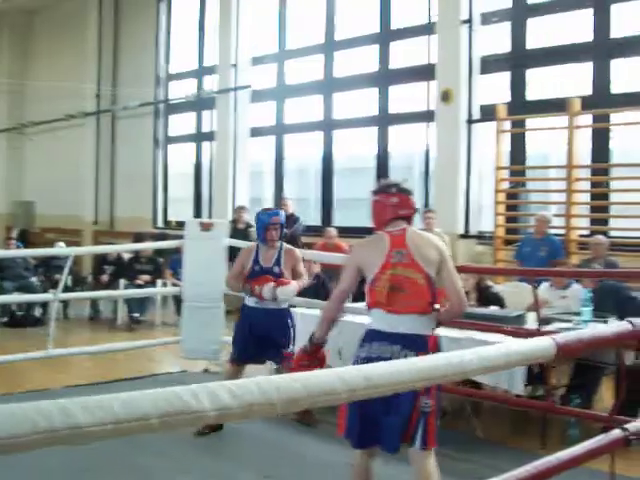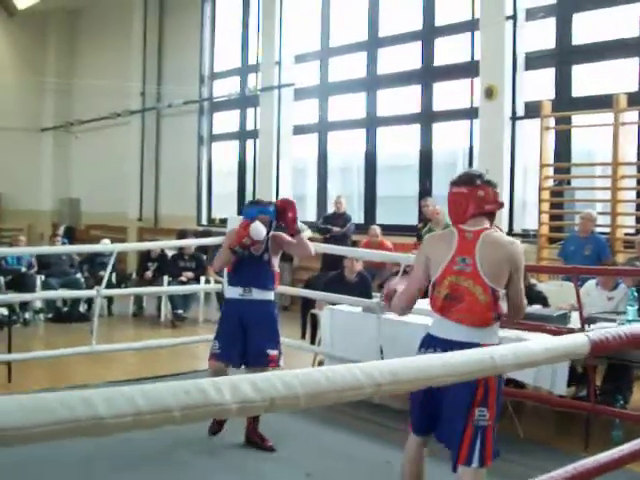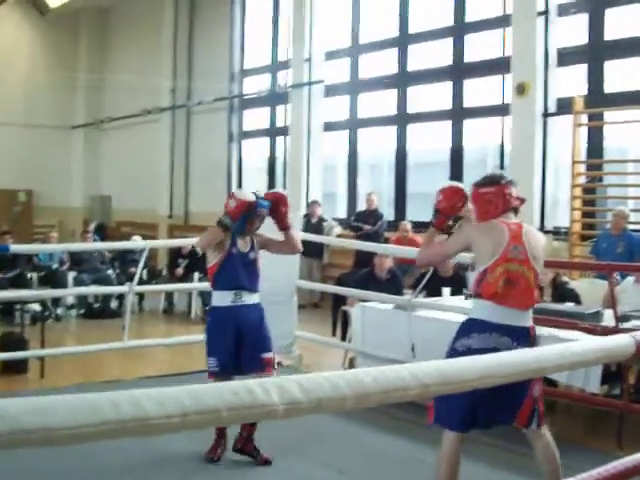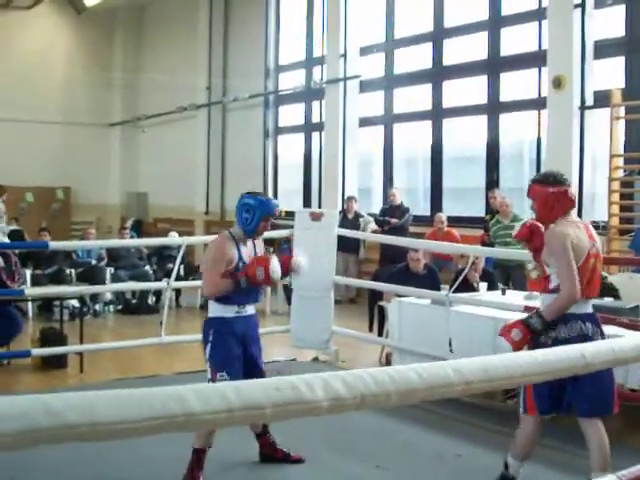
dt=0.7s
person 1, frame 1
left shoulder: (365, 248)
right shoulder: (433, 244)
left elbow: (334, 307)
right elbow: (459, 305)
left wrist: (314, 345)
left hip: (377, 345)
right hip: (419, 347)
left knee: (364, 446)
right knee: (422, 448)
person 1, frame 2
left shoulder: (435, 243)
right shoulder: (509, 249)
left elbow: (403, 306)
right elbow: (517, 313)
left wrist: (394, 291)
left hip: (435, 349)
left knee: (418, 433)
person 1, frame 3
left shoulder: (477, 231)
right shoulder: (537, 239)
left elbow: (424, 258)
left wrist: (441, 218)
left hip: (479, 334)
right hip: (520, 338)
left knee: (453, 430)
right knee: (535, 428)
person 1, frame 4
left shoulder: (556, 234)
right shoulder: (587, 231)
left elbow: (570, 294)
left wrist: (532, 323)
right wrist: (537, 247)
left hip: (559, 327)
right hip: (589, 327)
left knee: (533, 411)
right knee: (591, 417)
person 2, frame 1
left shoulder: (291, 253)
right shoulder: (248, 252)
left elbow: (303, 280)
right elbow: (230, 281)
left wrist: (292, 286)
right wrist: (250, 287)
left hip: (278, 315)
right hip: (251, 312)
left knee: (287, 366)
right knee: (235, 366)
person 2, frame 2
left shoulder: (278, 240)
right shoulder: (234, 236)
left elbow: (309, 253)
right elbow: (217, 266)
left wrist: (294, 227)
right wrist: (240, 243)
left hip: (263, 308)
right hip: (234, 306)
left knee: (258, 370)
right knee: (217, 366)
left ankle: (252, 431)
person 2, frame 3
left shoulder: (257, 240)
right shoulder: (222, 236)
left elbow: (295, 248)
right elbow: (202, 245)
left wrist: (283, 221)
right wrist: (227, 219)
left hip: (252, 311)
right hip: (223, 312)
left knee: (261, 374)
right knee: (221, 378)
left ankle: (245, 439)
right ankle: (220, 437)
person 2, frame 4
left shoulder: (256, 245)
right shoulder: (222, 245)
left elbow: (260, 278)
right elbow: (209, 289)
left wrist: (280, 271)
right wrist: (248, 278)
left hip: (247, 322)
right hip: (222, 326)
left ankle: (268, 446)
